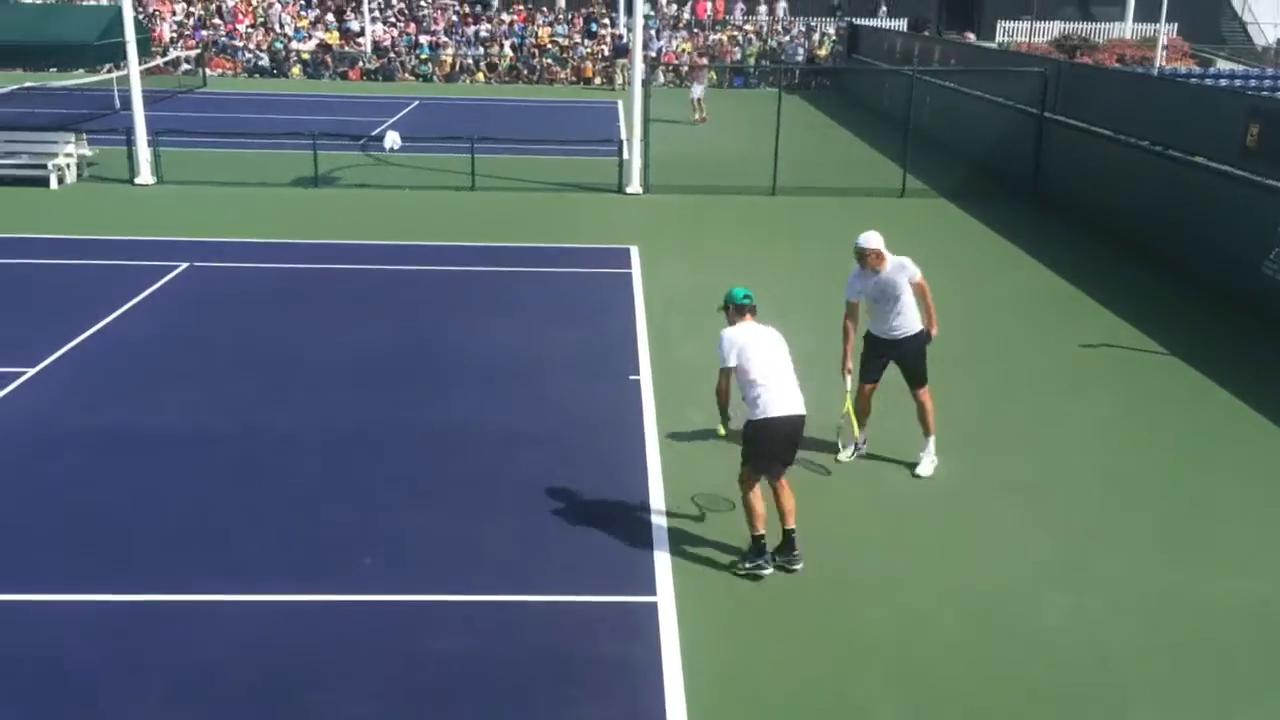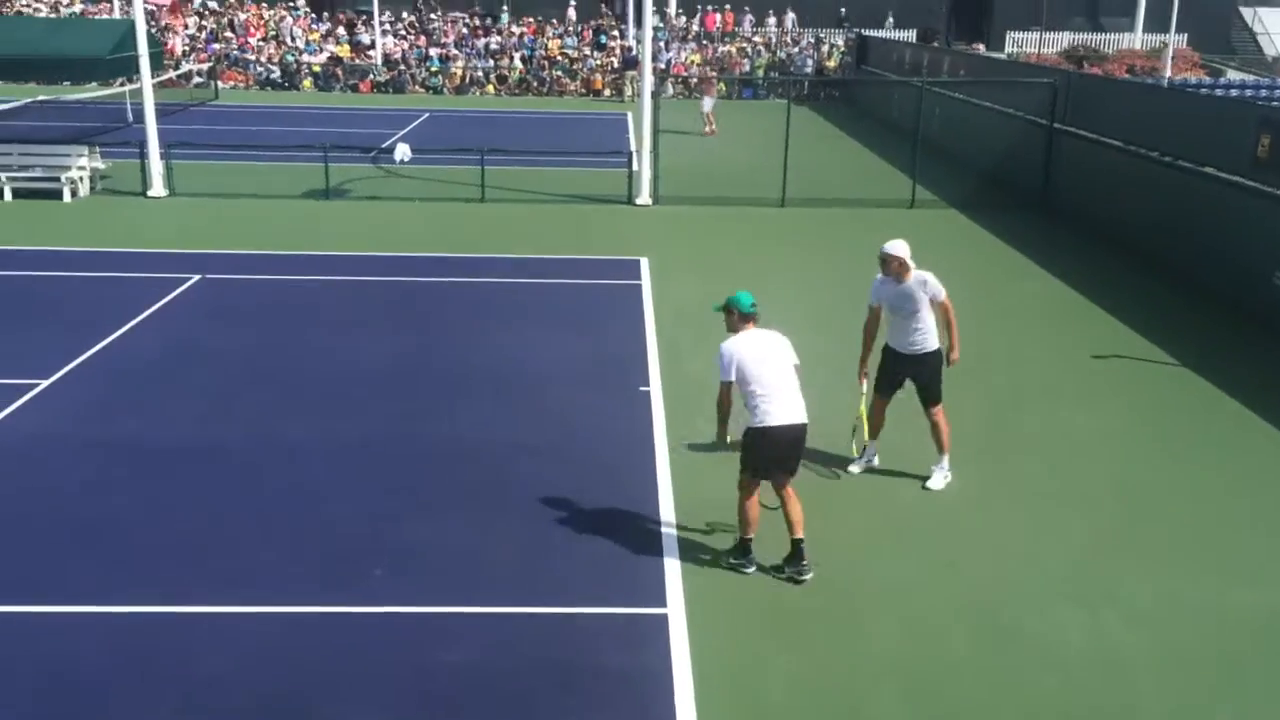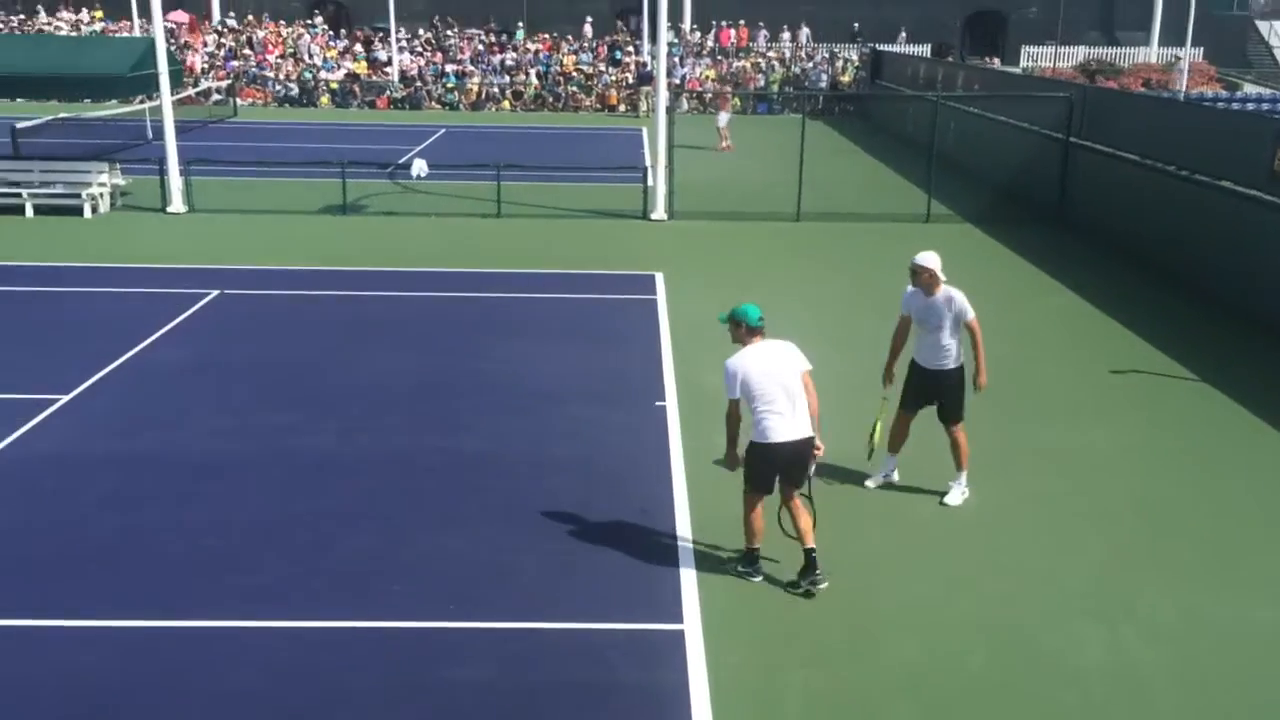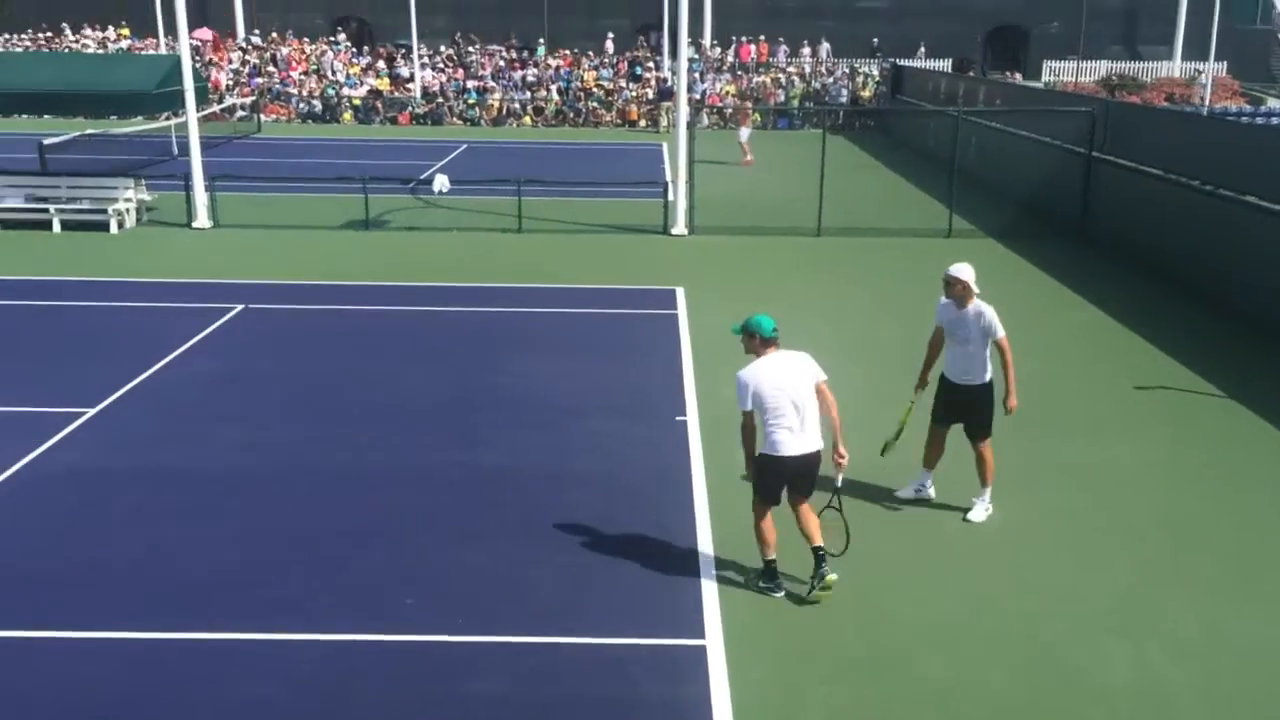
dt=0.1s
person 1, frame 1
left shoulder: (730, 335)
right shoulder: (773, 333)
left elbow: (723, 388)
left wrist: (724, 418)
left hip: (768, 416)
right hip: (797, 412)
left knee: (748, 481)
right knee: (777, 478)
left ankle: (758, 554)
right ankle: (790, 549)
person 1, frame 2
left shoulder: (730, 348)
right shoulder: (778, 338)
left elbow: (724, 399)
left wrist: (721, 433)
left hip: (766, 426)
right hip: (797, 423)
left knee: (748, 487)
right knee: (784, 486)
left ankle: (744, 553)
right ankle: (798, 558)
person 1, frame 3
left shoulder: (735, 363)
right shoulder: (789, 348)
left elbow: (734, 414)
right elbow: (812, 395)
left wrist: (731, 451)
right wrist: (814, 436)
left hip: (769, 440)
right hip: (803, 436)
left knee: (753, 499)
right knee: (791, 497)
left ankle: (751, 562)
right ankle: (812, 569)
person 1, frame 4
left shoulder: (748, 376)
right shoulder: (803, 360)
left elbow: (748, 426)
right elbow: (830, 404)
left wrist: (749, 461)
right wrist: (838, 444)
left hip: (776, 452)
right hip: (812, 449)
left knee: (762, 510)
right knee: (802, 506)
left ankle: (771, 577)
right ankle: (822, 566)
person 2, frame 1
left shoulder: (904, 266)
right shoulder: (857, 278)
left elbow: (922, 288)
right elbow: (851, 318)
left wrist: (932, 323)
right wrist: (847, 357)
left hip: (910, 338)
right hip: (877, 339)
left knee: (920, 394)
right knee: (864, 390)
left ankle: (929, 452)
right ankle: (859, 442)
person 2, frame 2
left shoulder: (927, 282)
right shoulder: (880, 284)
left elbow: (946, 309)
right elbow: (872, 322)
left wrist: (953, 346)
right wrist: (864, 360)
left hip: (926, 355)
right hip: (894, 352)
left knee: (934, 411)
right knee: (878, 403)
left ankle: (943, 468)
right ankle: (869, 455)
person 2, frame 3
left shoulder: (955, 299)
right shoulder: (911, 295)
left elbow: (975, 332)
right elbow: (902, 330)
left wrist: (981, 371)
right wrist: (889, 366)
left hip: (950, 372)
right hip: (920, 367)
left knee: (954, 429)
right knee: (902, 417)
left ankle: (961, 484)
right ankle: (889, 469)
person 2, frame 4
left shoulder: (986, 314)
right shoulder: (944, 306)
left elbow: (1005, 352)
left wrist: (1011, 392)
right wrist: (924, 373)
left hip: (977, 388)
right hip: (949, 382)
left knee: (980, 444)
right knee: (936, 432)
left ankle: (984, 501)
right ankle: (924, 485)
